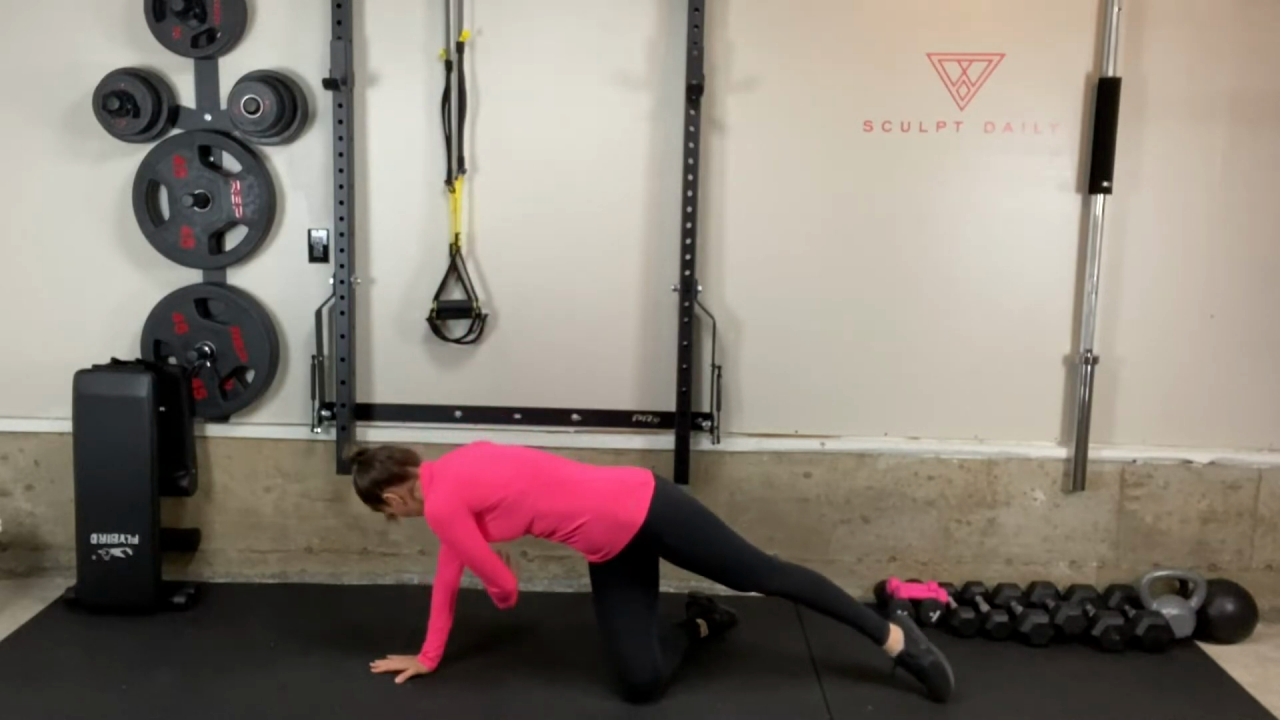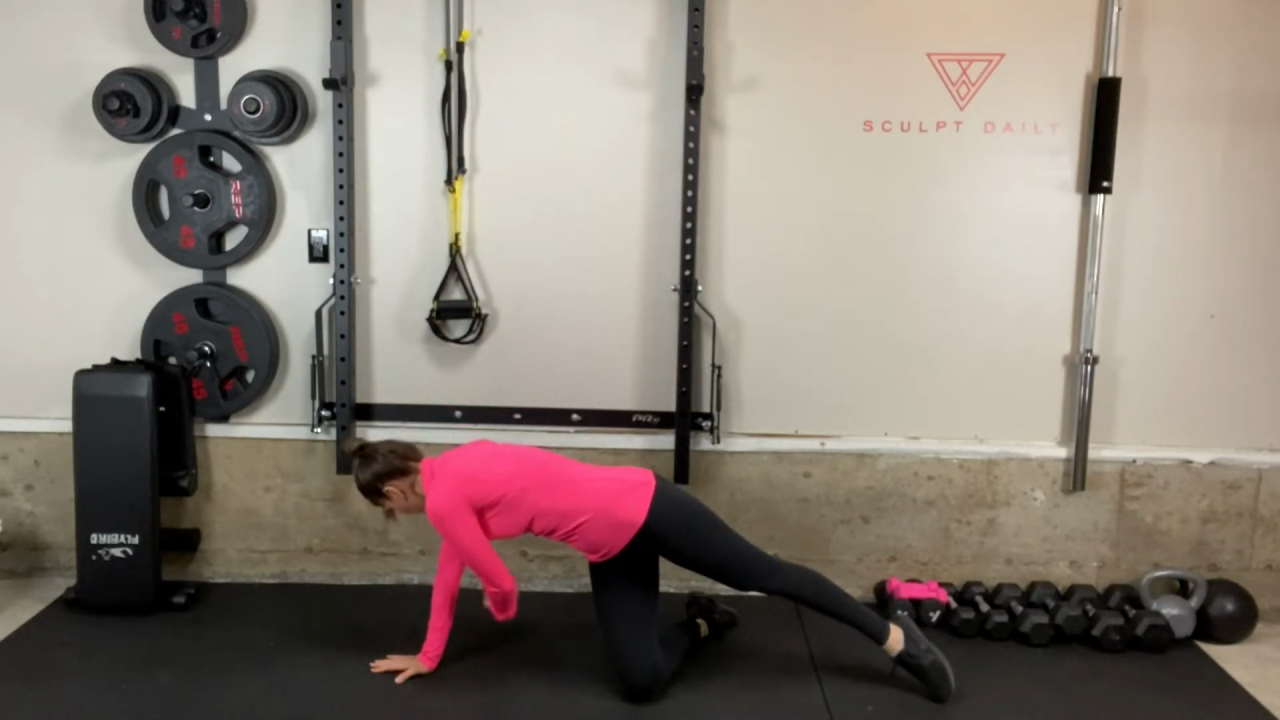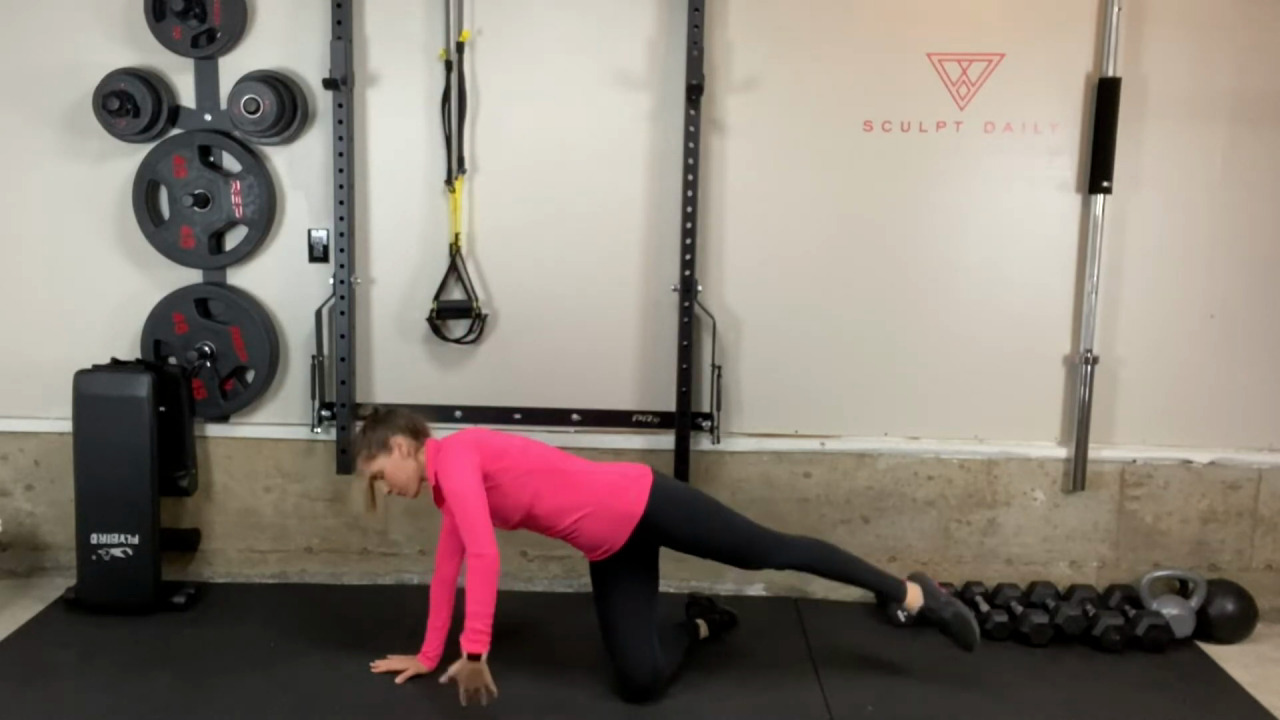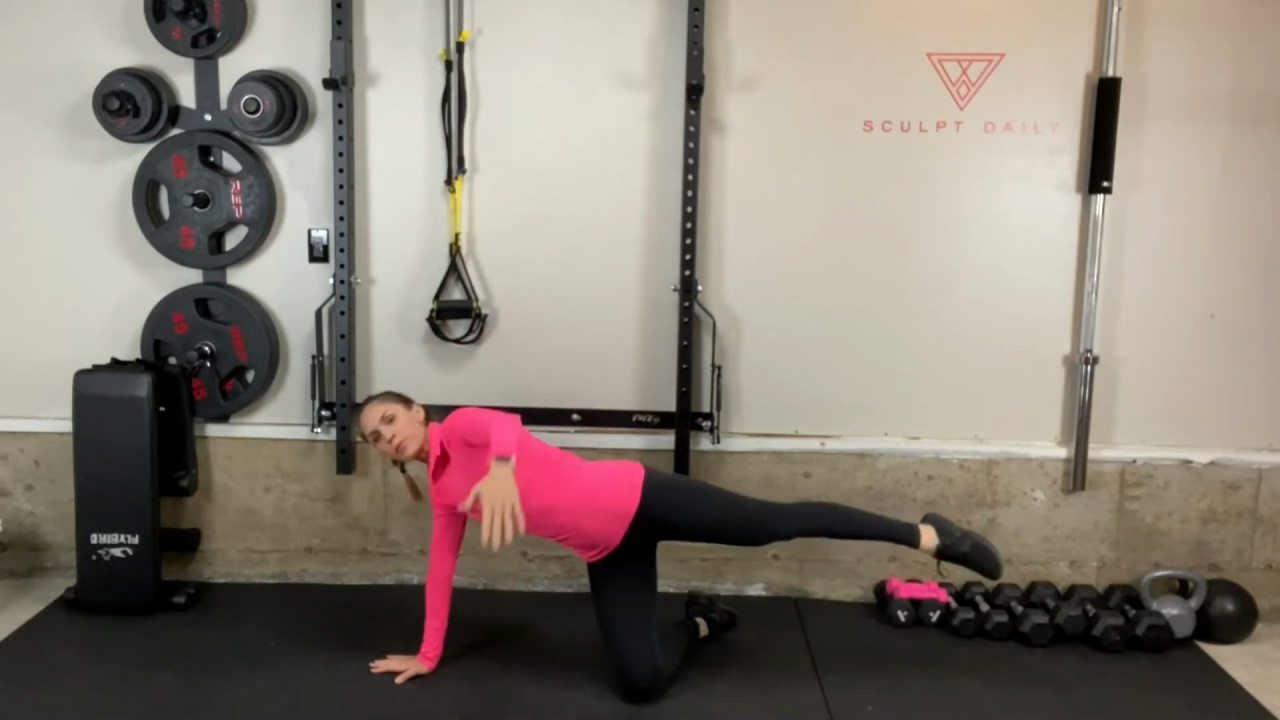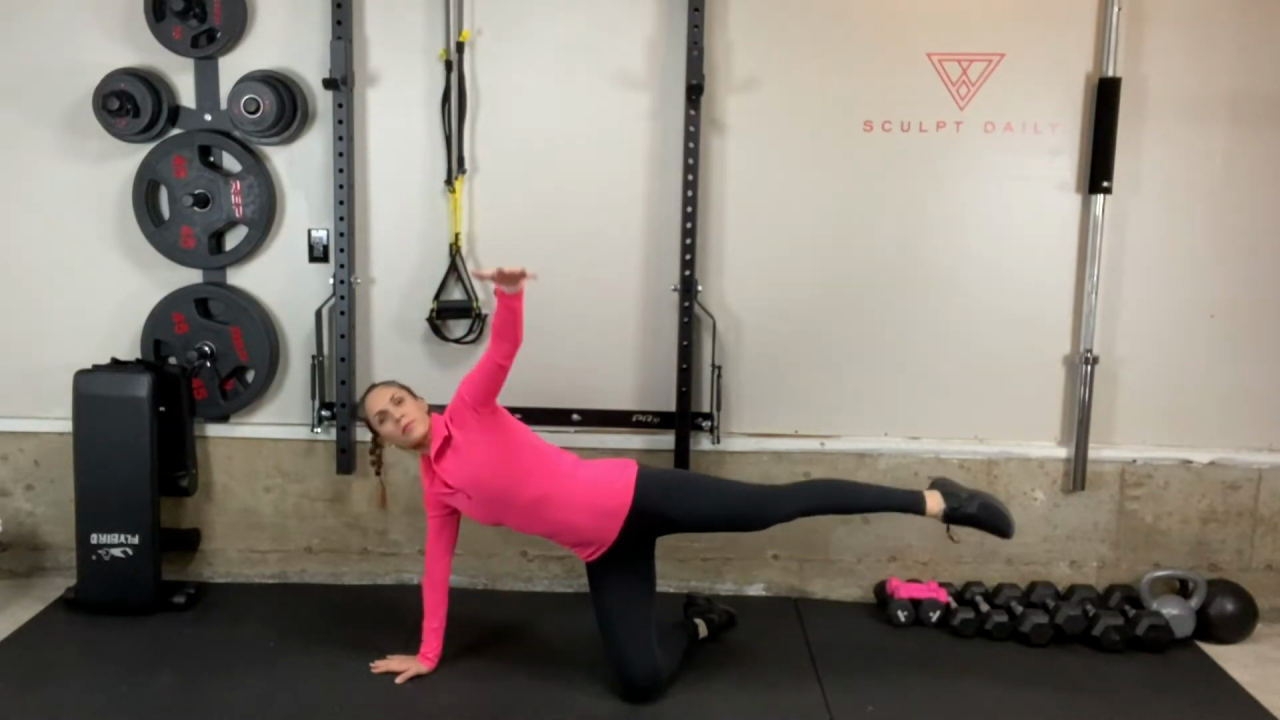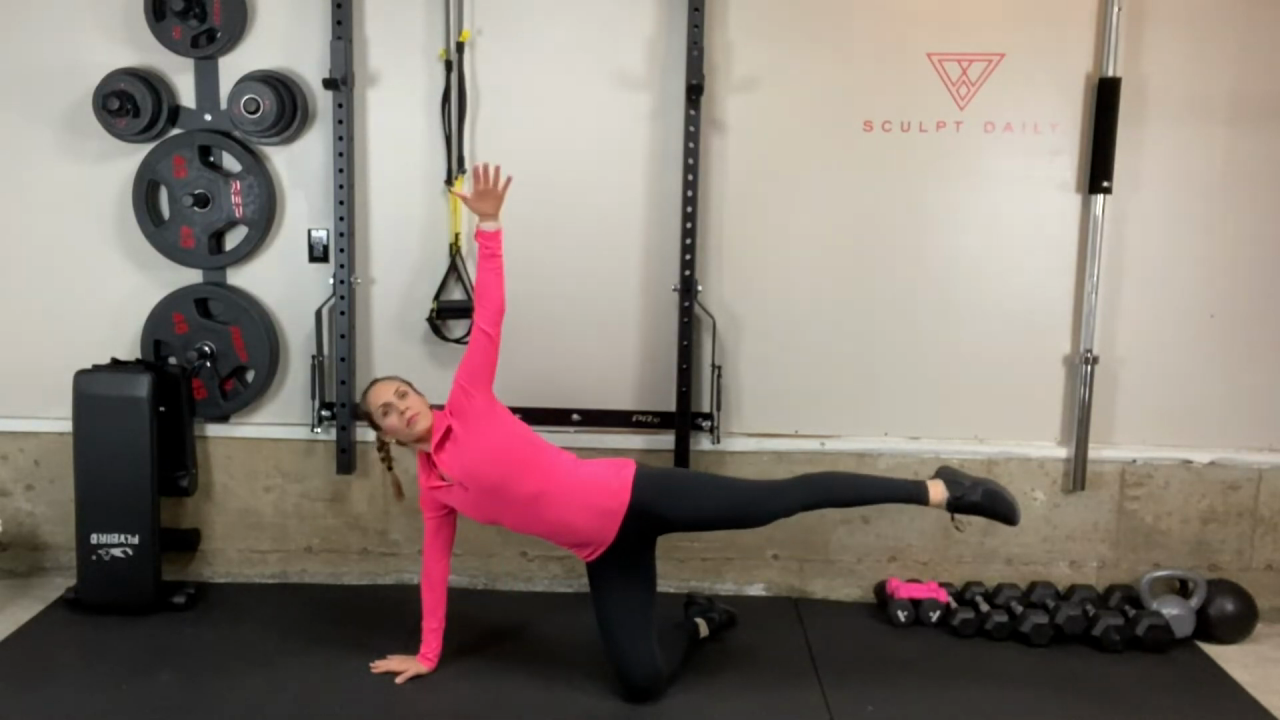
dt=0.4s
person 1, frame 1
left shoulder: (442, 505)
right shoulder: (454, 473)
left elbow: (501, 584)
right elbow: (448, 574)
left wrist: (506, 595)
right wrist: (428, 656)
left hip: (643, 508)
right hip: (611, 550)
left knee: (765, 575)
right knee: (641, 683)
left ankle: (895, 638)
right ankle: (697, 623)
person 1, frame 2
left shoulder: (444, 498)
right shoulder: (456, 473)
left elbow: (499, 585)
right elbow: (449, 571)
left wrist: (503, 609)
right wrist: (428, 656)
left hip: (642, 507)
right hip: (611, 550)
left knee: (765, 574)
right knee: (642, 682)
left ankle: (895, 638)
right ankle: (699, 623)
person 1, frame 3
left shoulder: (455, 451)
right shoulder: (447, 494)
left elbow: (485, 555)
right elbow: (447, 569)
left wrist: (475, 654)
right wrist: (428, 654)
left hip: (640, 502)
right hip: (611, 549)
left knee: (774, 551)
right knee: (641, 681)
left ankle: (913, 595)
right ankle: (698, 624)
person 1, frame 4
left shoulder: (463, 427)
right shoulder: (443, 490)
left elbow: (500, 425)
right elbow: (441, 568)
left wrist: (500, 464)
right wrist: (427, 654)
left hip: (633, 498)
right hip: (606, 549)
left knee: (778, 522)
right knee: (640, 682)
left ankle: (927, 535)
right ankle: (698, 622)
person 1, frame 5
left shoulder: (469, 410)
right shoulder: (434, 487)
left elbow: (505, 346)
right elbow: (439, 567)
left wrist: (509, 290)
right wrist: (426, 653)
left hip: (627, 498)
right hip: (600, 550)
left knee: (777, 503)
right knee: (640, 683)
left ankle: (934, 501)
right ankle: (698, 623)
person 1, frame 6
left shoulder: (468, 403)
right shoulder: (431, 485)
left elbow: (489, 314)
right elbow: (437, 563)
left wrist: (487, 223)
right wrist: (427, 653)
left hip: (628, 496)
right hip: (604, 549)
left knee: (782, 498)
right knee: (642, 681)
left ankle: (939, 491)
right ankle: (699, 623)
